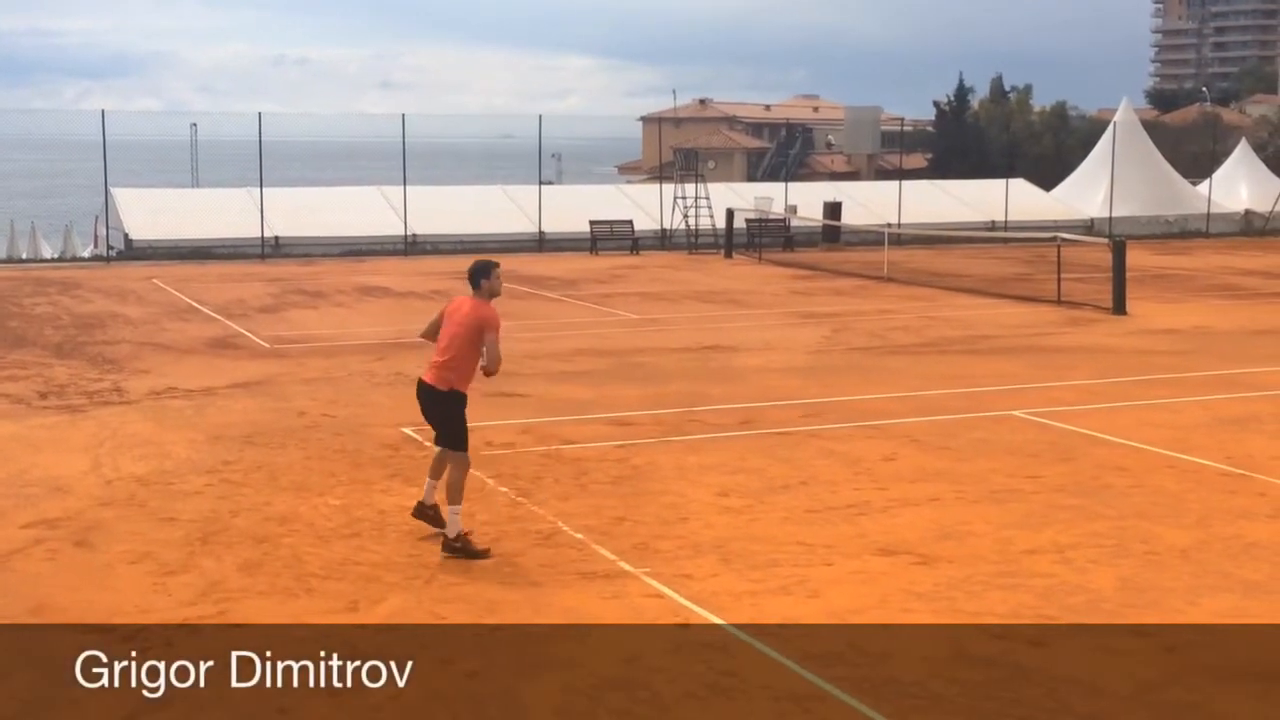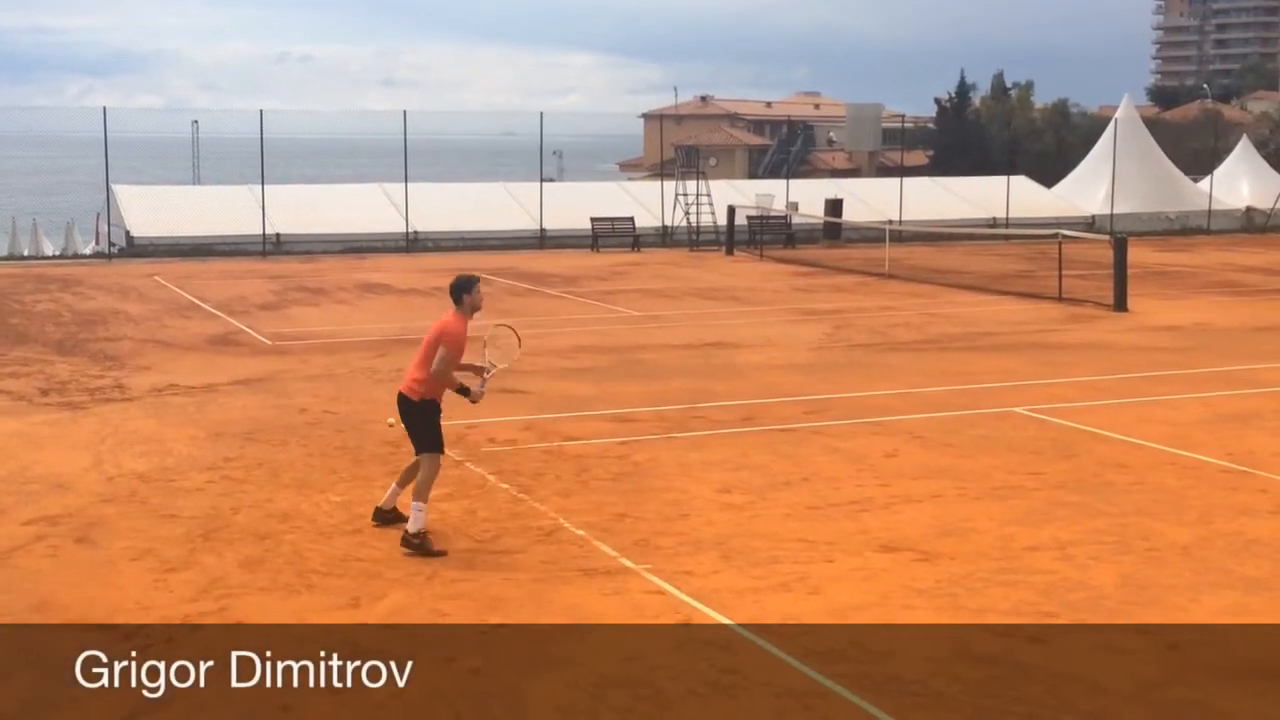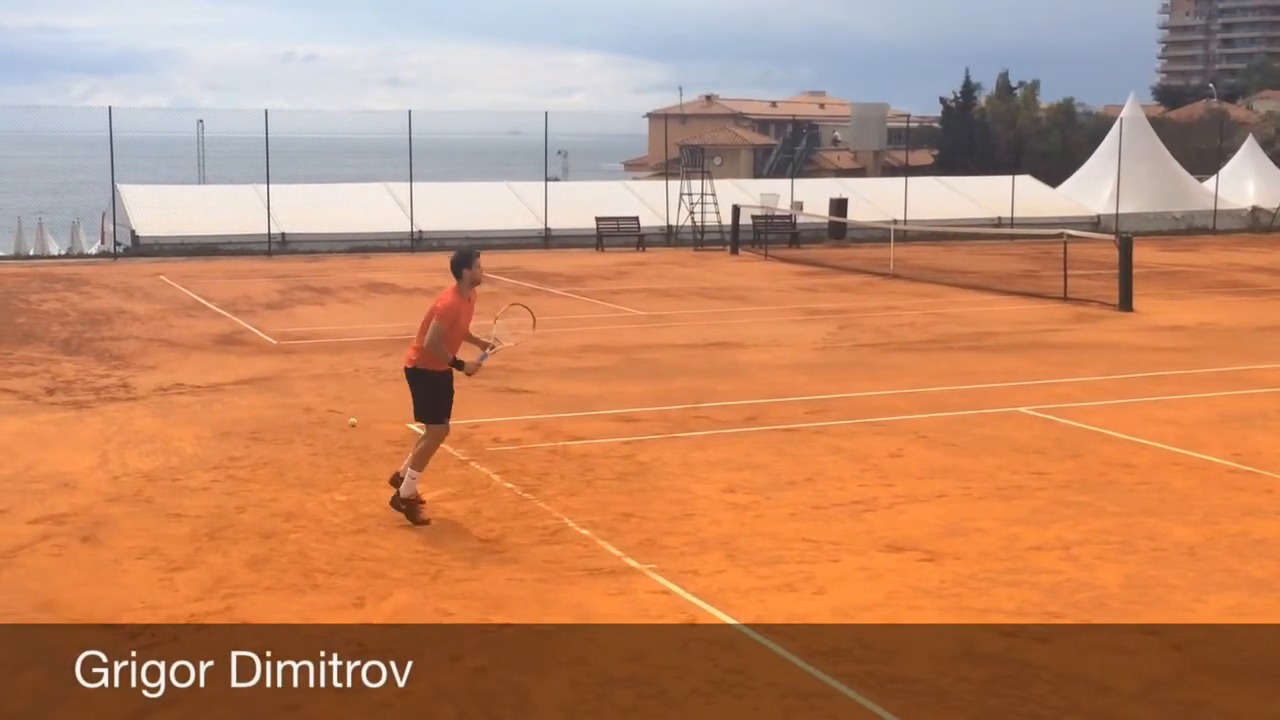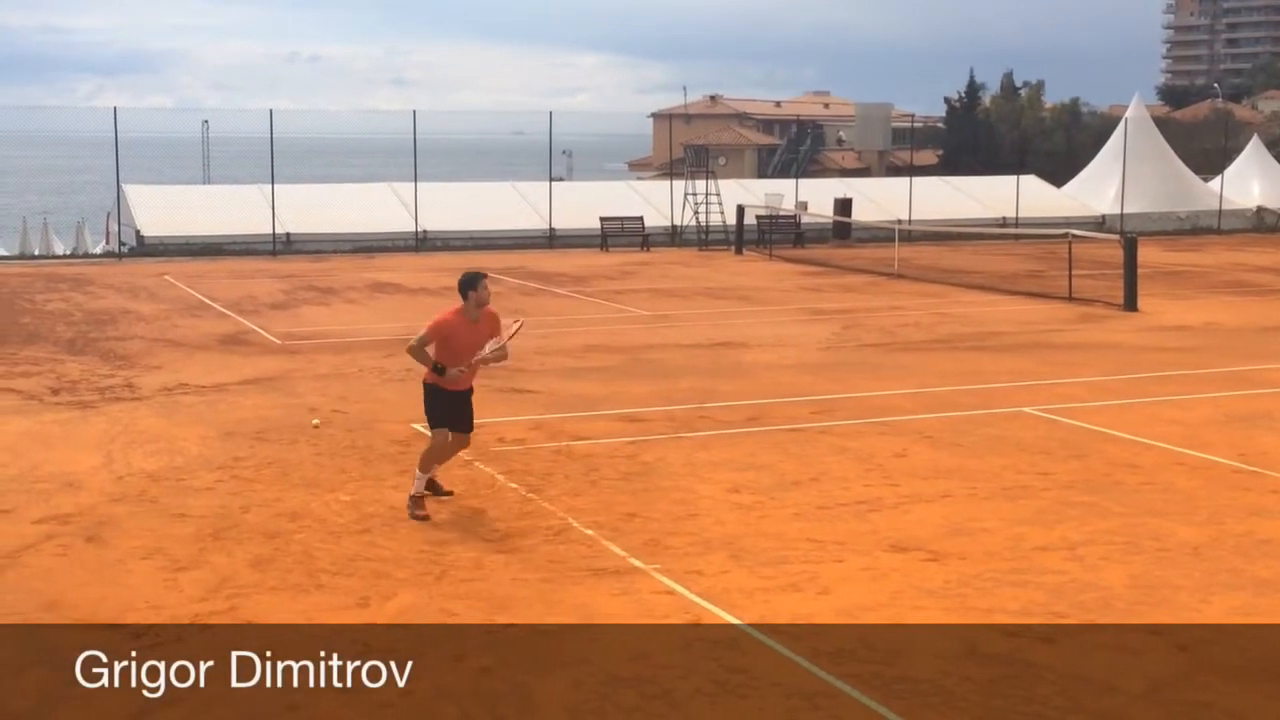
dt=0.3s
person 1, frame 1
left shoulder: (456, 304)
right shoulder: (488, 315)
left elbow: (426, 333)
right elbow: (493, 364)
right wrist: (486, 366)
left hip: (428, 386)
right hip: (447, 392)
left knee: (449, 448)
right knee: (460, 462)
left ankle: (427, 504)
right ankle: (454, 537)
person 1, frame 2
left shoulder: (455, 322)
right shoulder: (455, 328)
right elbow: (438, 372)
left wrist: (472, 368)
right wrist: (467, 392)
left hip: (418, 397)
right hip: (419, 400)
left knee: (425, 461)
right knee: (431, 464)
left ankle: (386, 508)
right ankle: (415, 534)
person 1, frame 3
left shoulder: (469, 296)
right shoulder: (450, 302)
right elbow: (430, 343)
left wrist: (479, 342)
right wrist: (460, 365)
left hip: (438, 370)
right hip: (422, 370)
left knee: (439, 430)
right knee: (436, 434)
left ankle: (403, 477)
right ankle: (405, 495)
person 1, frame 4
left shoulder: (490, 317)
right shoulder: (446, 321)
left elbow: (503, 352)
right elbow: (412, 346)
left wrist: (487, 359)
right wrist: (441, 371)
left hip: (463, 388)
right hip: (437, 387)
left knee: (460, 442)
right knee: (439, 441)
left ankle: (427, 476)
right ankle: (416, 495)
